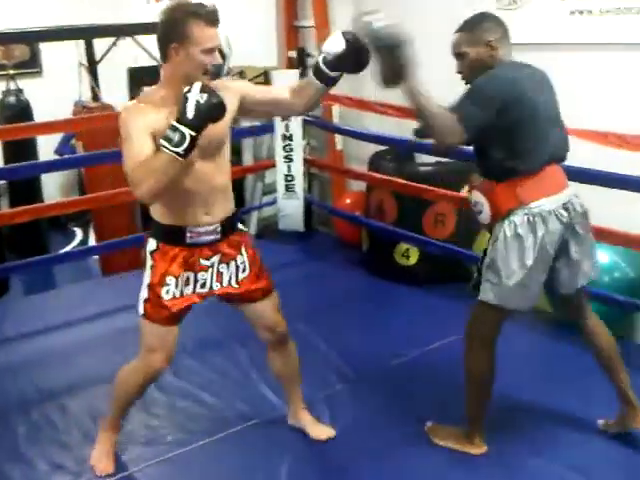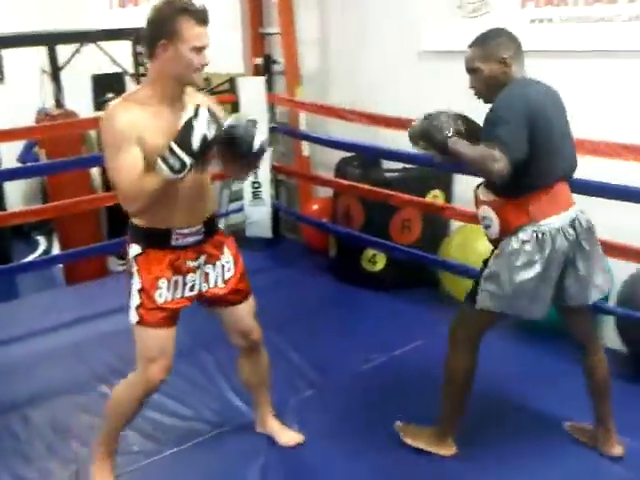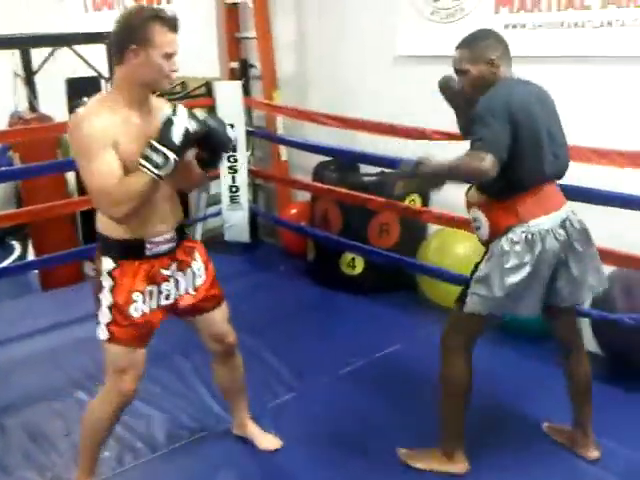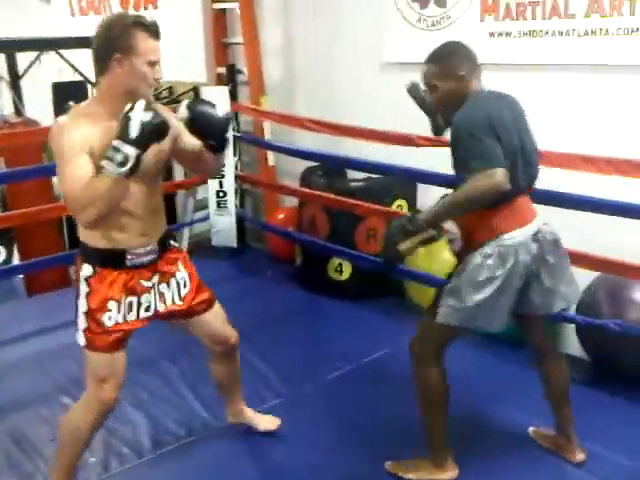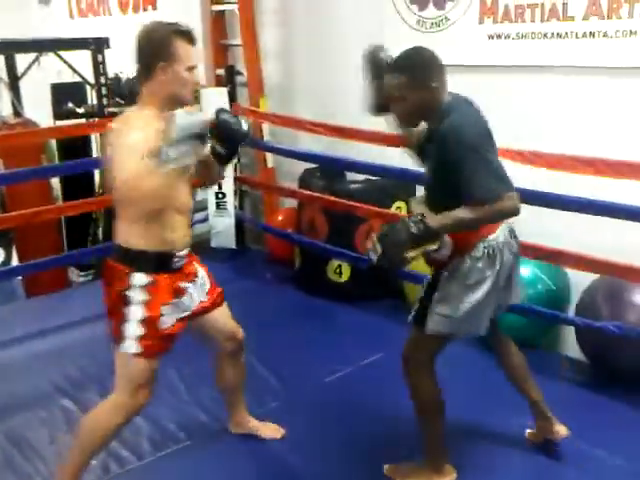
dt=0.2s
person 1, frame 1
left shoulder: (225, 92)
right shoulder: (138, 113)
left elbow: (292, 102)
right elbow: (144, 188)
left wrist: (329, 66)
right wrist: (185, 128)
left hip: (229, 239)
right hip: (174, 248)
left knee: (276, 330)
right knee: (153, 360)
left ankle: (298, 412)
right ankle: (108, 432)
person 1, frame 2
left shoulder: (200, 104)
right shoulder: (122, 116)
left elbow: (233, 170)
right elbow: (133, 201)
left wrist: (246, 151)
right wrist: (180, 152)
left hip: (209, 243)
right hip: (157, 253)
left knee: (250, 337)
right knee: (153, 371)
left ankle: (266, 417)
person 1, frame 3
left shoulder: (166, 109)
right shoulder: (91, 121)
right elbow: (117, 205)
left wrist: (208, 153)
right wrist: (164, 149)
left hip: (180, 250)
right hip: (128, 265)
left knee: (224, 341)
right knee: (123, 383)
left ankle: (243, 421)
person 1, frame 4
left shoulder: (156, 114)
right shoulder: (71, 130)
left elbow: (206, 170)
right elbow: (87, 212)
left wrist: (214, 139)
right wrist: (127, 147)
left hip: (163, 259)
right hip: (109, 273)
left knee: (224, 340)
right knee: (104, 393)
left ankle: (237, 410)
person 1, frame 5
left shoulder: (179, 121)
right shoulder: (130, 130)
left elbow: (207, 177)
right elbow: (145, 202)
left wrist: (224, 148)
right wrist: (181, 147)
left hip: (181, 265)
right hip: (142, 277)
left knee: (232, 338)
right knee: (132, 396)
left ankle: (239, 418)
person 2, frame 1
left shoulder: (495, 84)
right shoulder: (534, 76)
left elbow: (449, 133)
left wrist: (403, 76)
left hip: (525, 220)
right hip: (562, 205)
left knee: (481, 332)
right knee: (580, 310)
left ankle: (472, 434)
person 2, frame 2
left shoulder: (511, 102)
right shoulder: (546, 94)
left elbow: (498, 166)
left wrist: (445, 140)
right wrist: (466, 140)
left hip: (530, 237)
right hip: (570, 222)
left knee: (465, 333)
right knee: (585, 332)
left ankle: (442, 435)
right ankle: (607, 434)
person 2, frame 3
left shoulder: (493, 103)
right shoulder: (536, 94)
left elbow: (484, 166)
left wrist: (428, 170)
left hip: (521, 238)
right hip: (563, 223)
left knee: (456, 339)
right knee: (568, 334)
left ankle: (451, 453)
right ankle: (584, 437)
person 2, frame 4
left shoulder: (469, 119)
right shoulder: (505, 104)
left elbow: (493, 181)
left wrist: (423, 220)
left hip: (495, 249)
right hip: (533, 235)
left knee: (426, 348)
right knee: (542, 342)
right ankle: (568, 440)
person 2, frame 5
left shoulder: (456, 130)
right shoulder: (455, 108)
left elbow: (506, 203)
right elbow: (422, 146)
left wrist: (424, 226)
right wrist: (385, 104)
left hip: (474, 255)
right hip: (494, 244)
left knee: (416, 357)
right knee: (494, 334)
right ankle: (546, 423)
